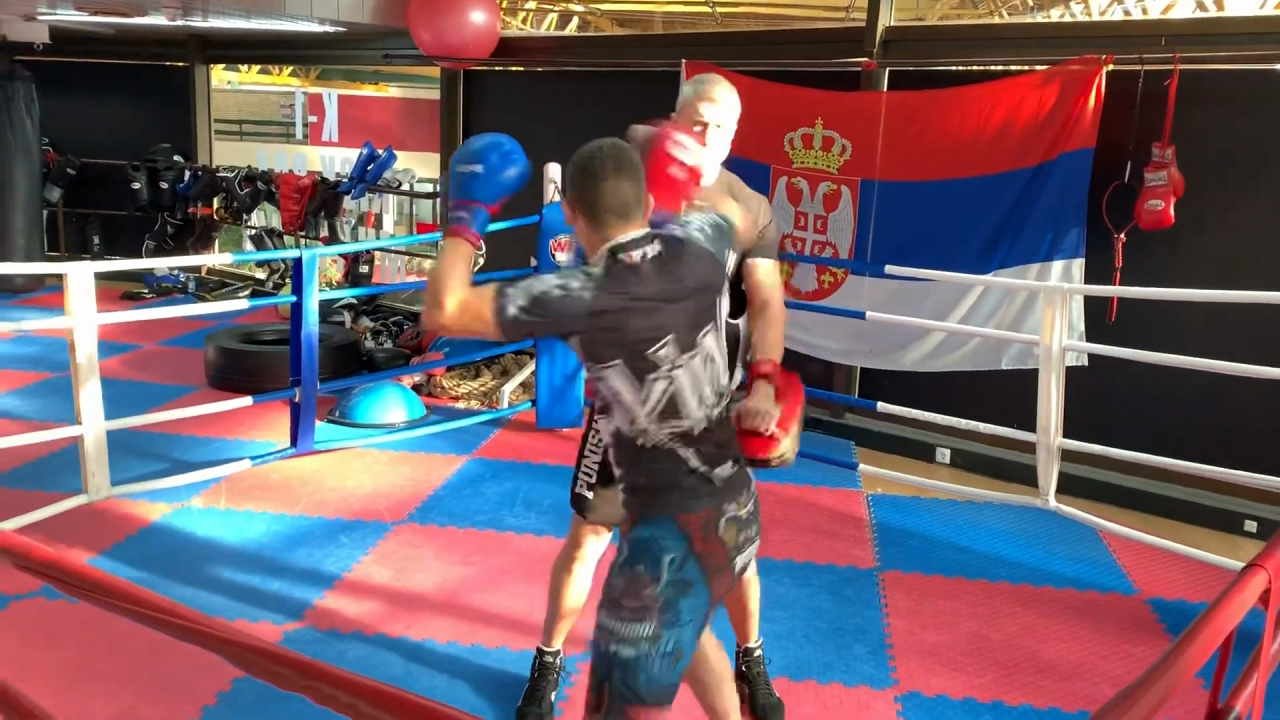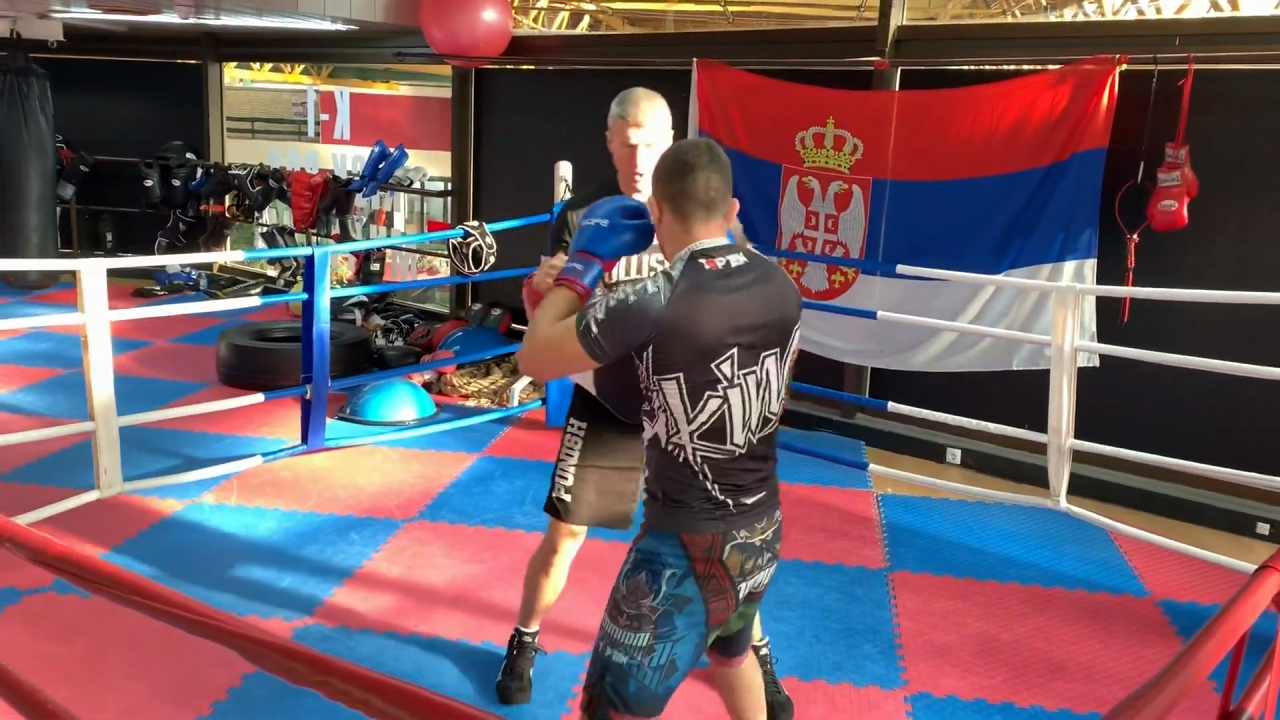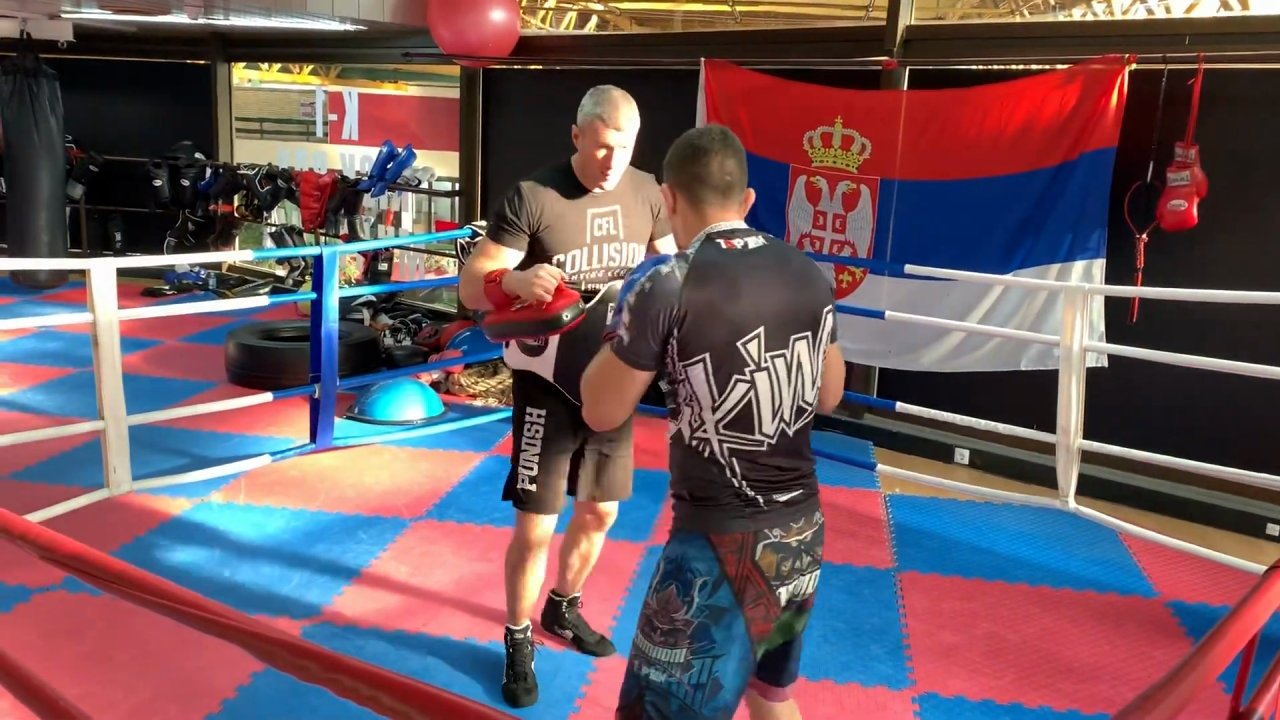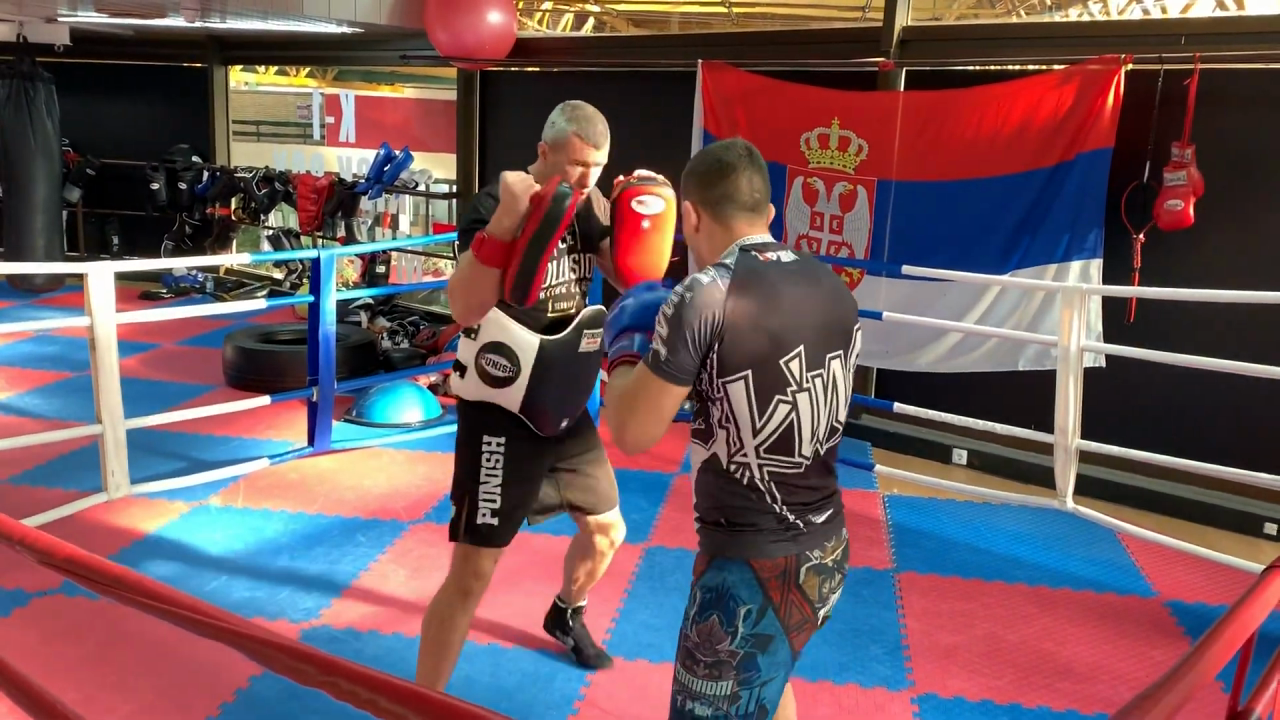
dt=0.5s
person 1, frame 1
left shoulder: (749, 207)
left elbow: (768, 306)
left wrist: (762, 386)
right knee: (586, 535)
left ankle: (750, 660)
right ankle: (548, 662)
person 1, frame 2
right shoulder: (584, 212)
right elbow: (541, 298)
right wrist: (543, 283)
right hip: (605, 405)
right knee: (563, 533)
left ankle: (755, 655)
right ankle: (523, 643)
person 1, frame 3
left shoulder: (646, 194)
right shoulder: (531, 196)
right elbow: (471, 287)
right wrist: (514, 281)
right hip: (549, 387)
left knee: (600, 511)
right knee: (535, 530)
left ankle: (562, 606)
right ankle: (518, 641)
person 1, frame 4
left shoulder: (592, 206)
right shoulder: (503, 203)
right elbow: (466, 309)
right wrist: (505, 223)
left hip: (566, 410)
right hip: (500, 415)
left knee: (607, 528)
right knee: (473, 570)
left ankle: (566, 618)
person 2, frame 1
left shoulder: (577, 296)
right shoulder: (695, 248)
left elbow: (443, 313)
right elbow: (735, 217)
left wrist: (466, 213)
left hip: (673, 526)
right hip: (732, 507)
right knee: (683, 631)
person 2, frame 2
left shoulder: (649, 301)
right shoulder: (778, 287)
left elbow: (536, 360)
left wrist: (580, 262)
left hip: (687, 543)
right hip: (758, 528)
right knee: (729, 648)
person 2, frame 3
left shoulder: (667, 284)
right shoulder: (807, 276)
left elbow: (601, 412)
left wrist: (627, 319)
left hip: (720, 547)
right hip: (800, 532)
person 2, frame 4
left shoulder: (703, 296)
right shoulder: (832, 289)
left elbow: (632, 432)
left wrist: (626, 344)
left hip: (752, 567)
right hip: (822, 551)
